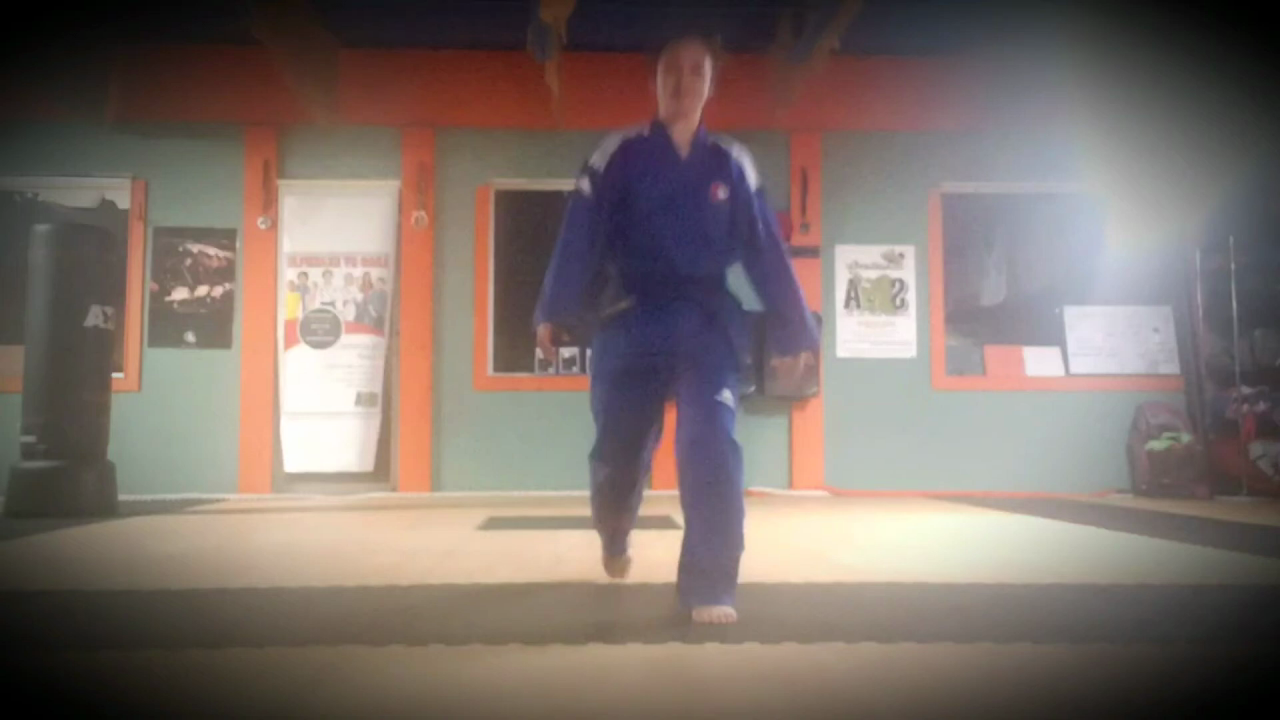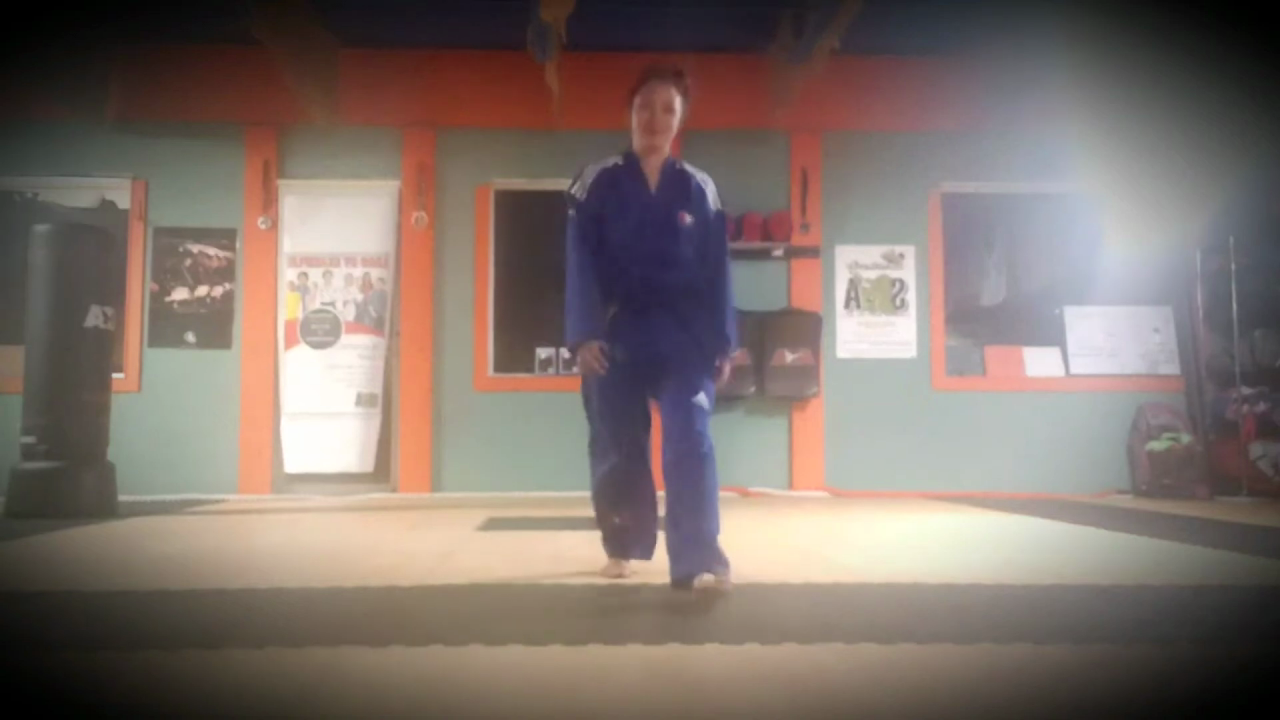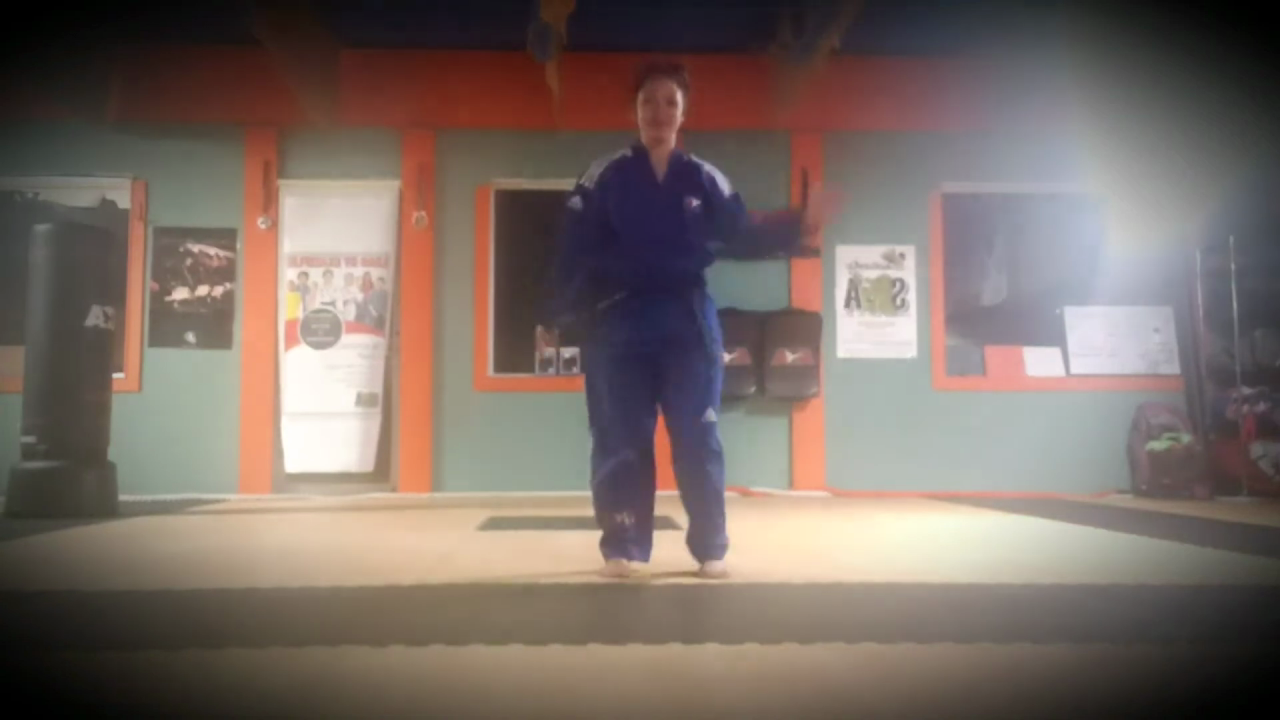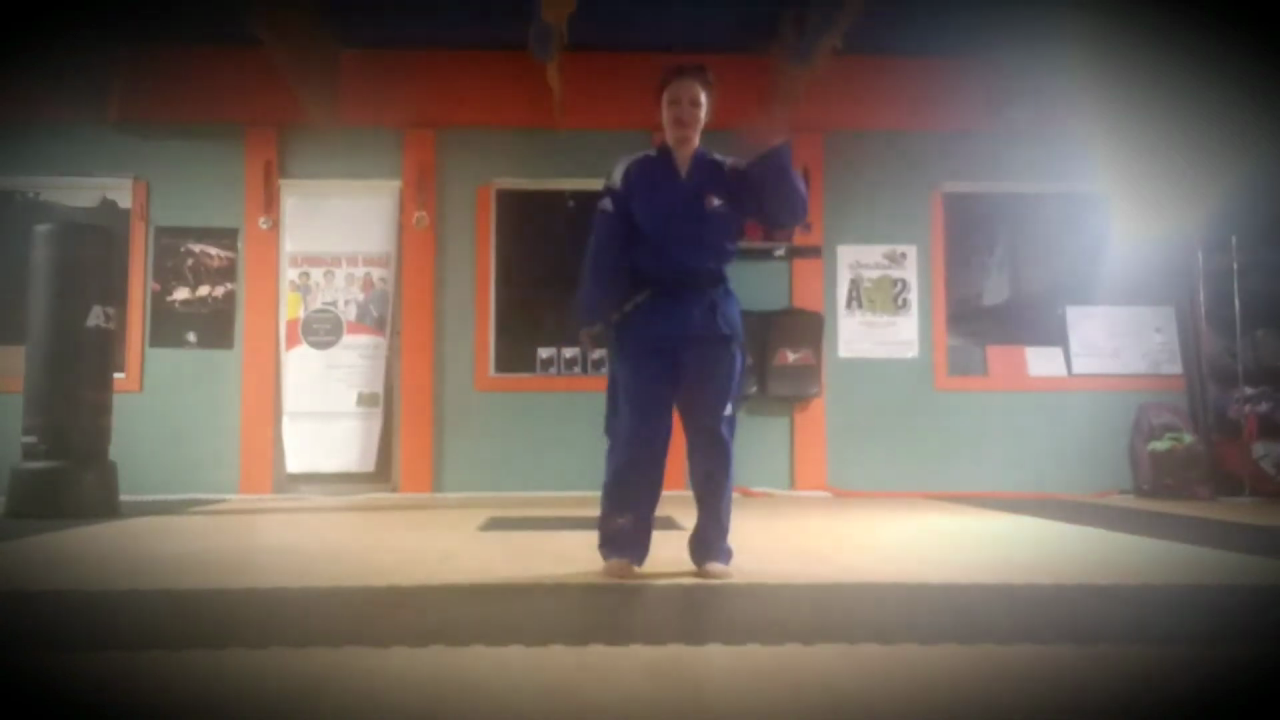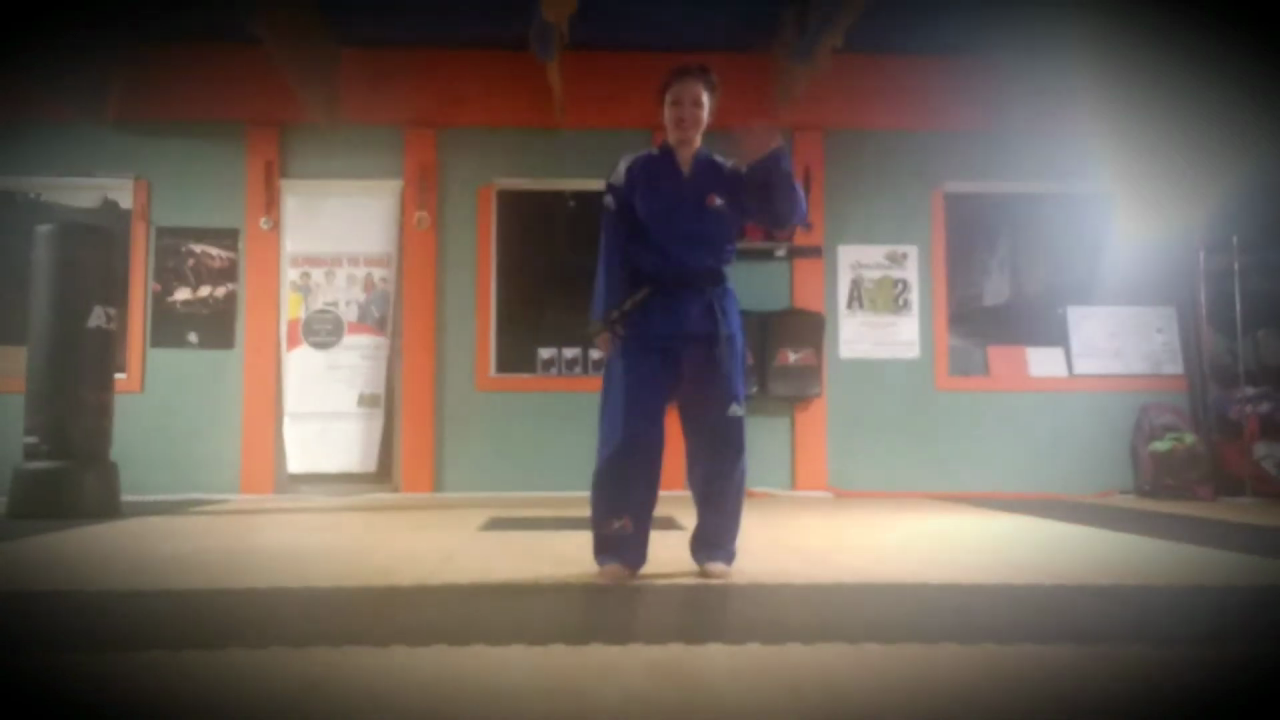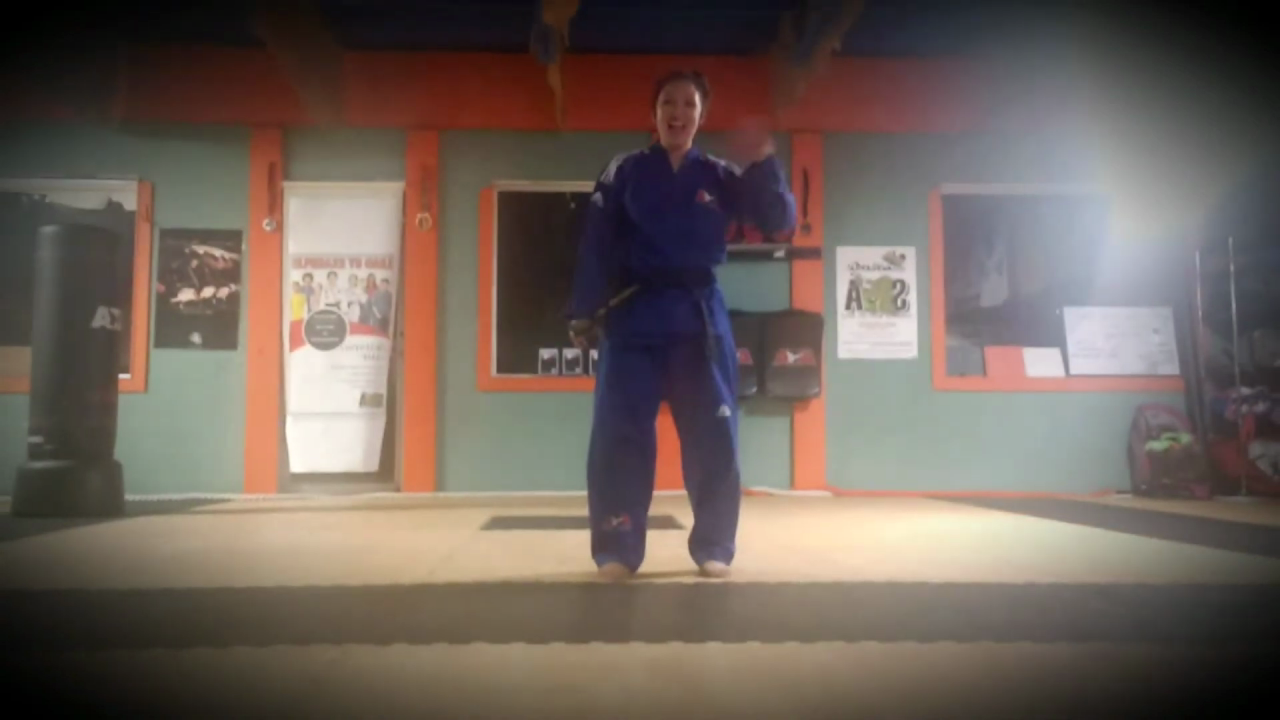
dt=0.3s
person 1, frame 1
left shoulder: (733, 164)
right shoulder: (620, 155)
left elbow: (764, 250)
right elbow: (581, 237)
left wrist: (792, 328)
right wrist: (555, 310)
left hip: (707, 323)
right hip: (632, 321)
left knee: (712, 452)
right knee: (620, 450)
left ankle: (710, 588)
right ankle: (613, 541)
person 1, frame 2
left shoulder: (698, 189)
right shoulder: (597, 185)
left elbow: (713, 271)
right elbow: (582, 265)
left wrist: (720, 345)
right wrist: (585, 335)
left hip: (683, 333)
right hip: (618, 334)
left knee: (691, 440)
right knee: (617, 448)
left ankle: (699, 560)
right ankle: (623, 547)
person 1, frame 3
left shoulder: (704, 179)
right shoulder: (604, 177)
left elbow: (743, 237)
right elbow: (573, 248)
left wrist: (796, 226)
right wrist: (553, 315)
left hip: (687, 321)
right hip: (620, 321)
left knee: (695, 436)
right knee: (621, 439)
left ankle: (709, 546)
right ankle: (623, 546)
person 1, frame 4
left shoulder: (730, 176)
right shoulder: (631, 175)
left elbow: (788, 215)
right elbow: (606, 248)
left wrist: (776, 157)
right wrist: (592, 316)
left hip: (710, 318)
right hip: (644, 318)
left knee: (711, 438)
right knee: (636, 435)
left ankle: (711, 548)
right ankle: (621, 547)
person 1, frame 5
left shoulder: (730, 177)
right shoulder: (633, 173)
left elbow: (786, 216)
right elbow: (613, 251)
left wrist: (771, 161)
right wrist: (607, 318)
left hip: (710, 316)
right hip: (645, 317)
left knee: (720, 437)
right knee: (630, 435)
left ankle: (714, 548)
right ankle: (618, 551)
person 1, frame 6
left shoulder: (720, 177)
right shoulder: (623, 172)
left elbow: (778, 220)
right elbow: (597, 246)
left wrist: (764, 164)
right wrist: (584, 313)
left hip: (700, 314)
right hip: (634, 315)
left knee: (713, 435)
right knee: (621, 434)
left ankle: (713, 547)
right ankle: (617, 550)
